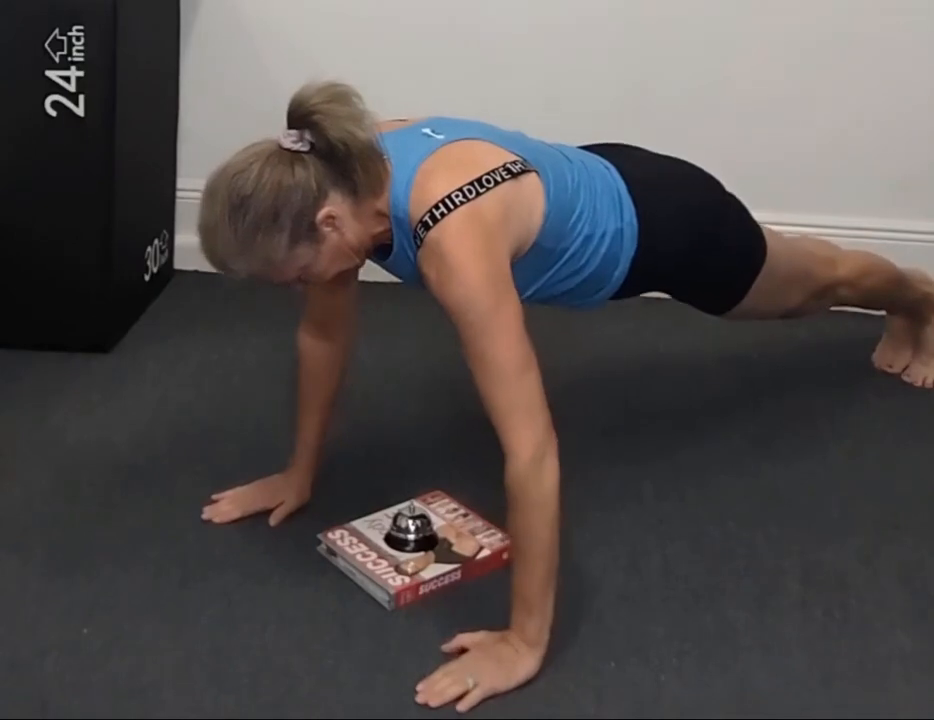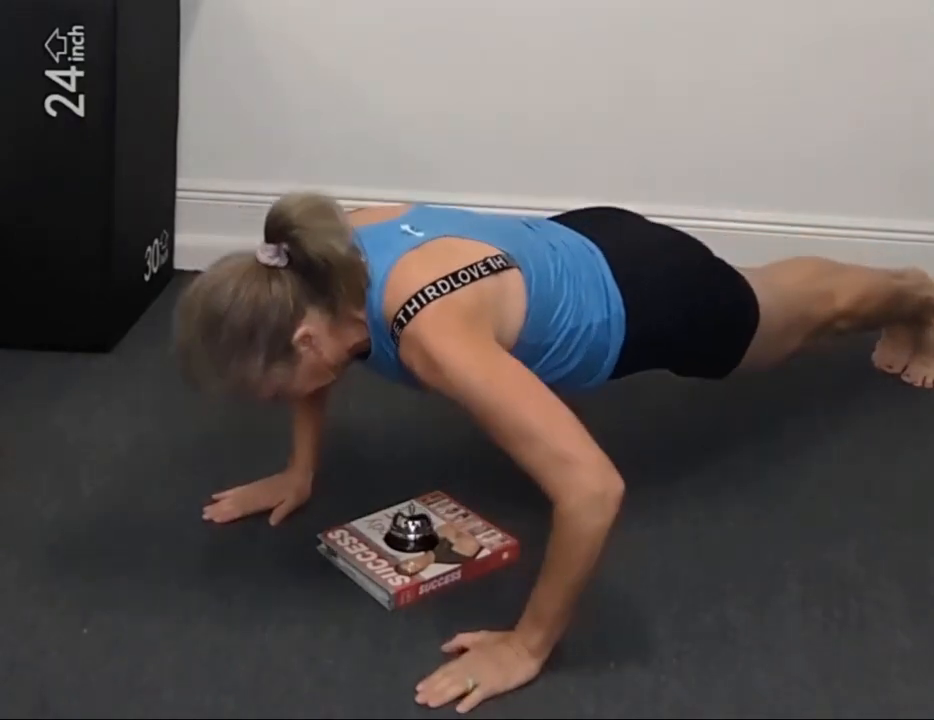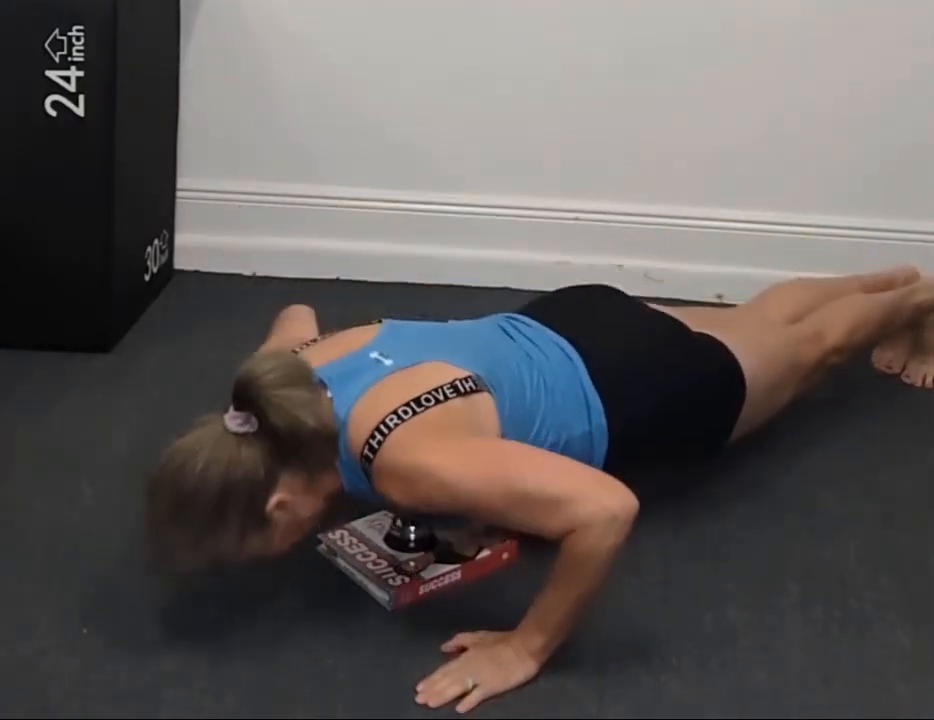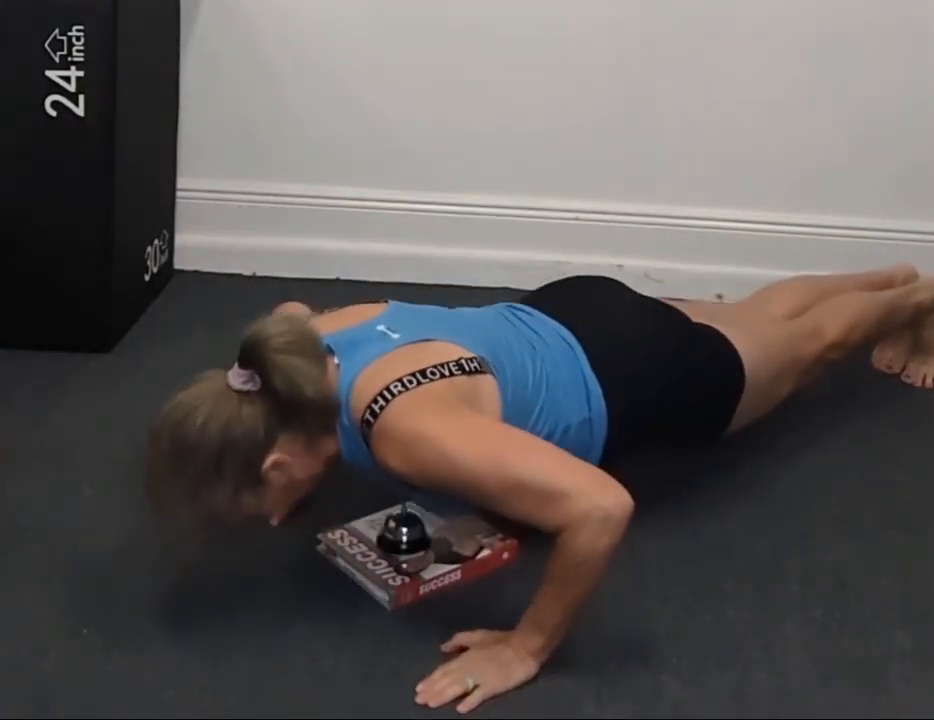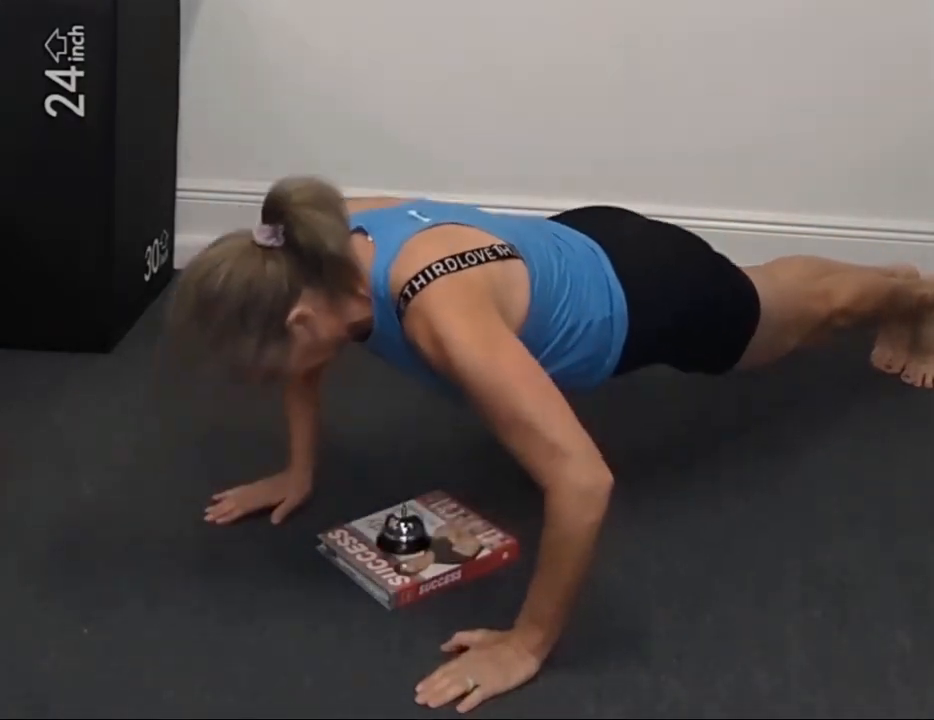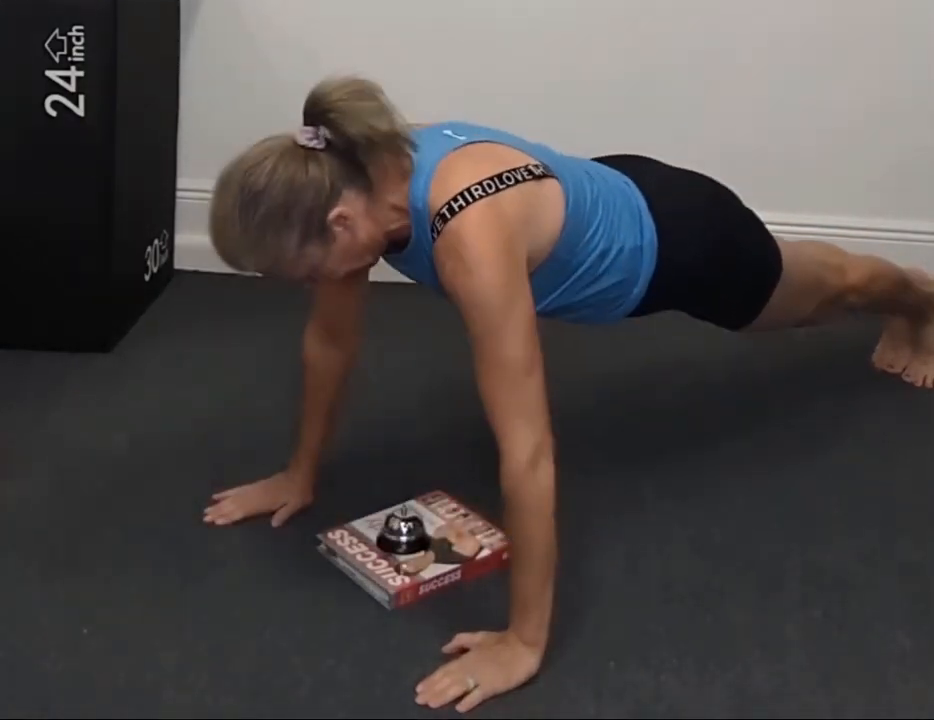
dt=0.4s
person 1, frame 1
left shoulder: (452, 239)
right shoulder: (339, 173)
left elbow: (532, 450)
right elbow: (323, 329)
left wrist: (524, 641)
right wrist: (300, 474)
left hip: (661, 223)
right hip: (597, 189)
left knee: (821, 283)
right knee: (795, 300)
person 1, frame 2
left shoulder: (431, 338)
right shoulder: (321, 259)
left elbow: (594, 490)
right elbow: (315, 345)
left wrist: (528, 645)
right wrist: (300, 470)
left hip: (647, 302)
right hip: (582, 253)
left knee: (818, 310)
right knee: (770, 284)
person 1, frame 3
left shoulder: (403, 461)
right shoulder: (293, 378)
left elbow: (610, 507)
right elbow: (298, 310)
left wrist: (527, 647)
right wrist: (284, 454)
left hip: (629, 394)
right hip: (560, 331)
left knee: (807, 345)
right knee: (752, 316)
person 1, frame 4
left shoulder: (407, 429)
right shoulder: (301, 357)
left elbow: (604, 507)
left wrist: (525, 648)
right wrist: (295, 488)
left hip: (630, 384)
right hip: (562, 322)
left knee: (808, 341)
right knee: (759, 314)
person 1, frame 5
left shoulder: (442, 313)
right shoulder: (327, 247)
left elbow: (586, 484)
right elbow: (303, 356)
left wrist: (527, 645)
right wrist: (298, 471)
left hip: (653, 299)
right hip: (584, 255)
left knee: (812, 311)
right knee: (762, 280)
person 1, frame 6
left shoulder: (470, 234)
right shoulder: (360, 171)
left elbow: (527, 449)
right elbow: (329, 328)
left wrist: (523, 642)
right wrist: (302, 475)
left hip: (677, 241)
right hip: (612, 203)
left knee: (827, 288)
right knee: (807, 292)
